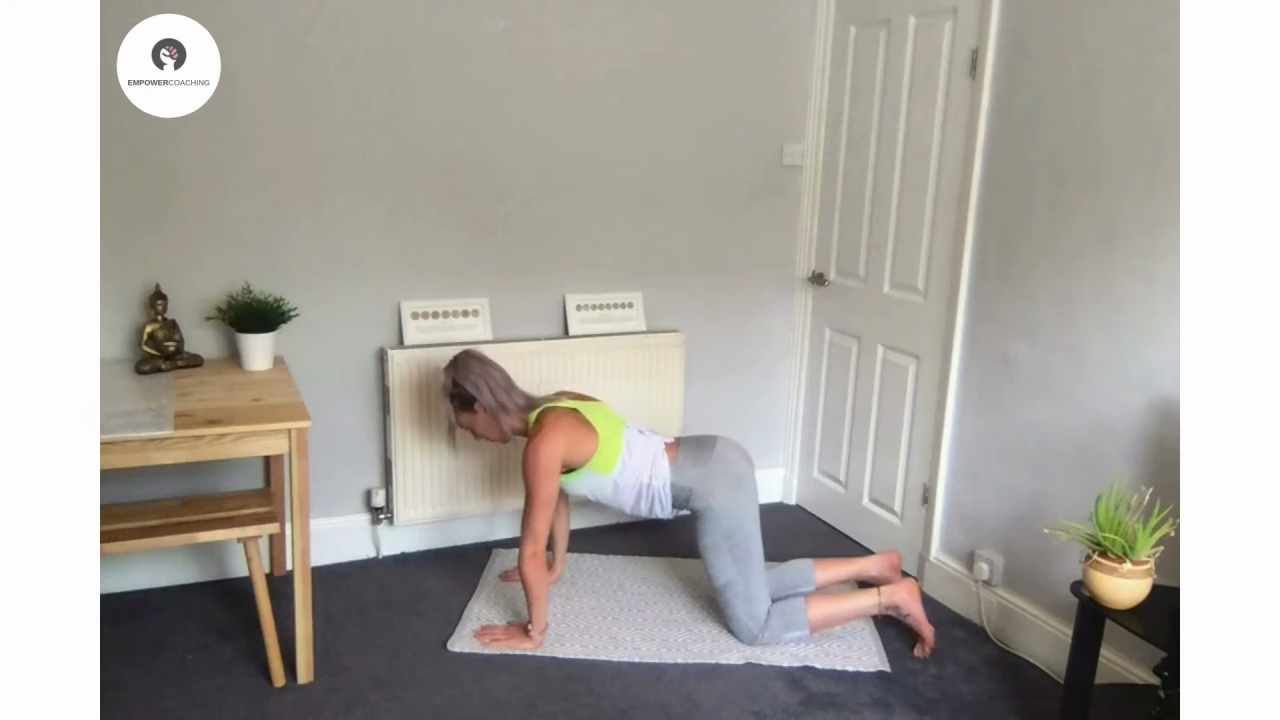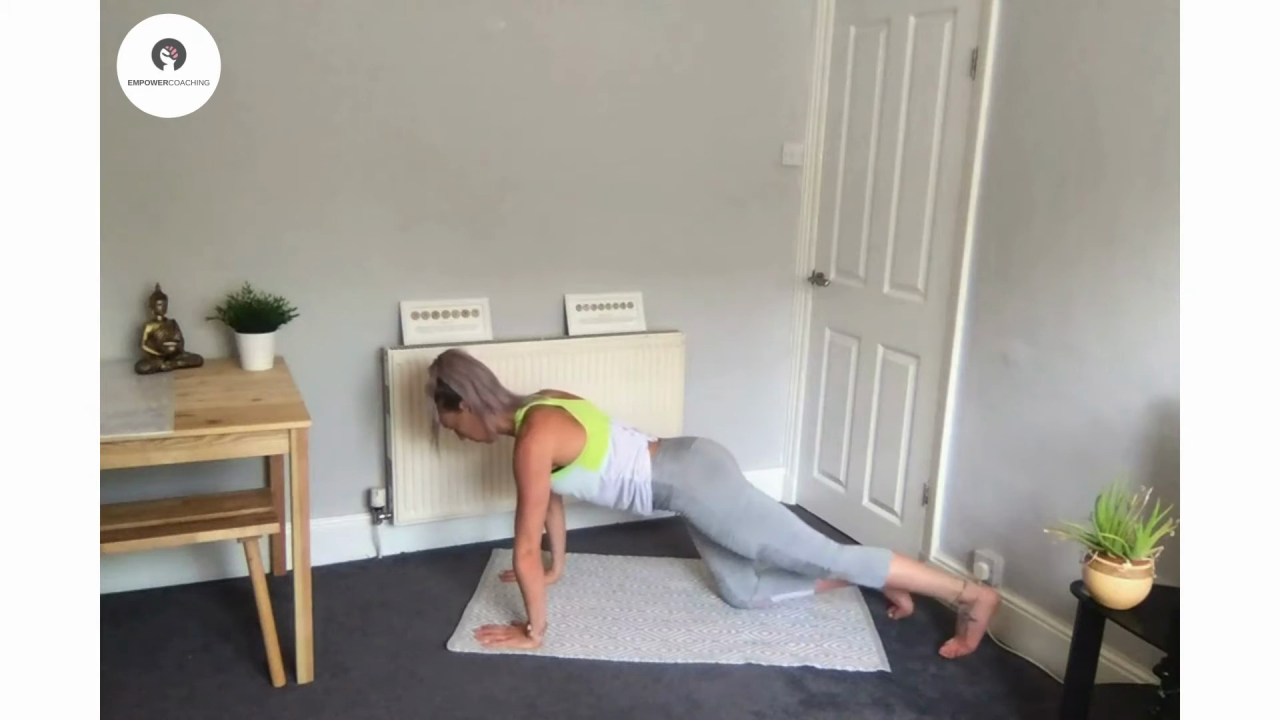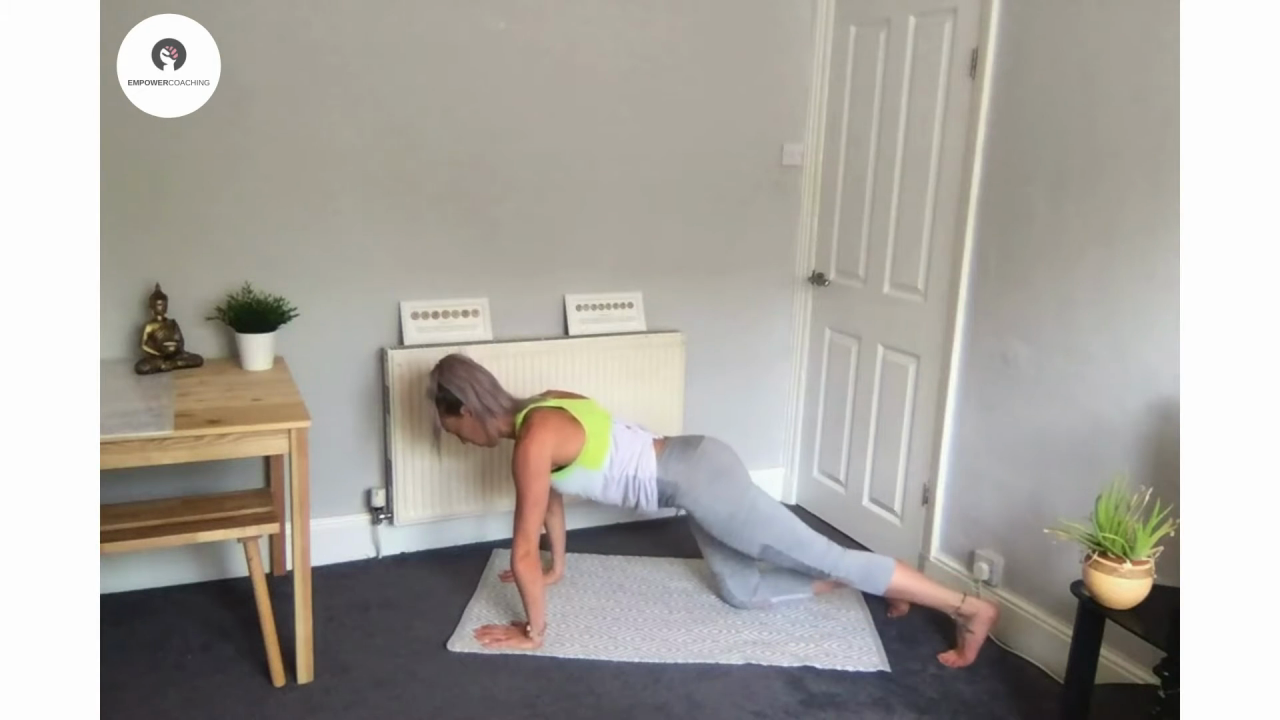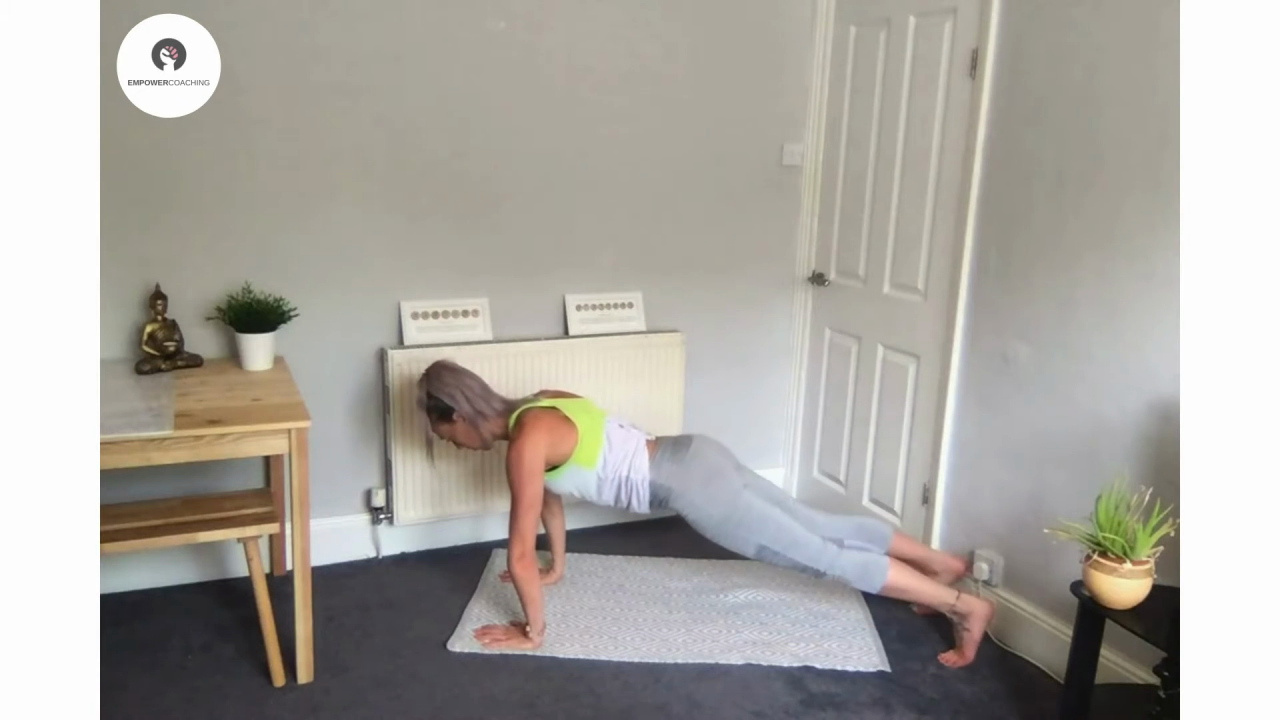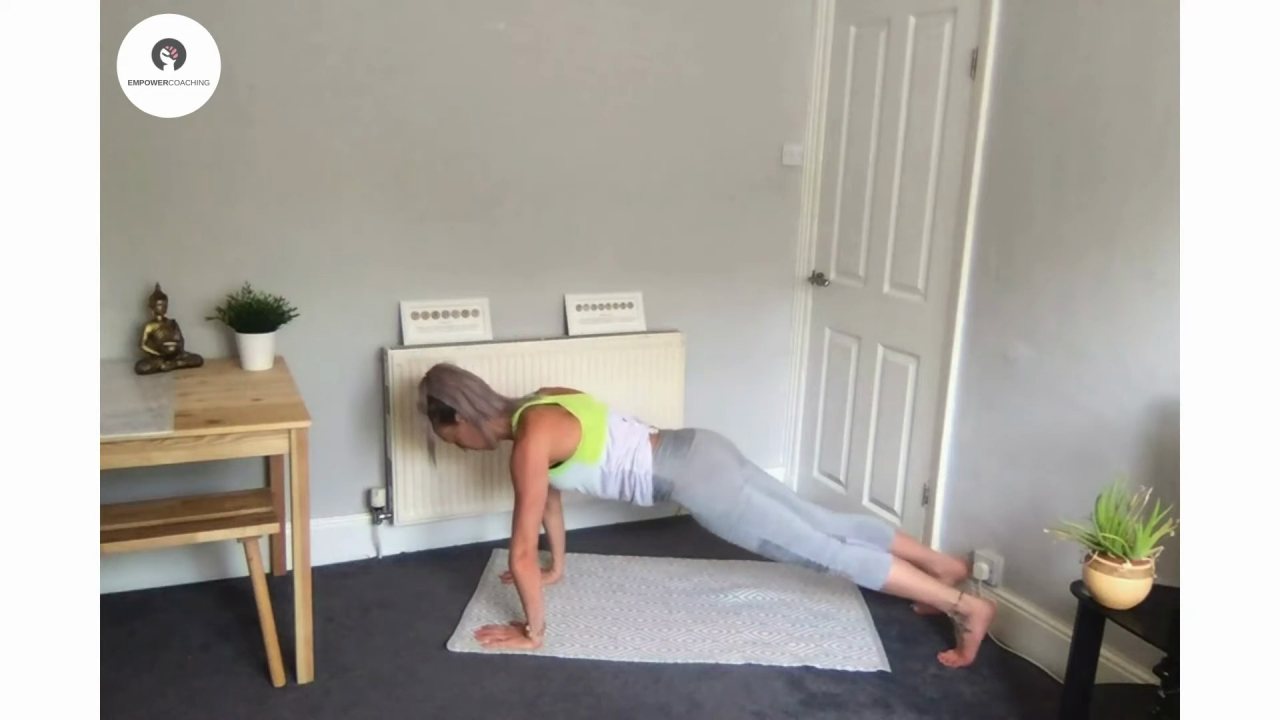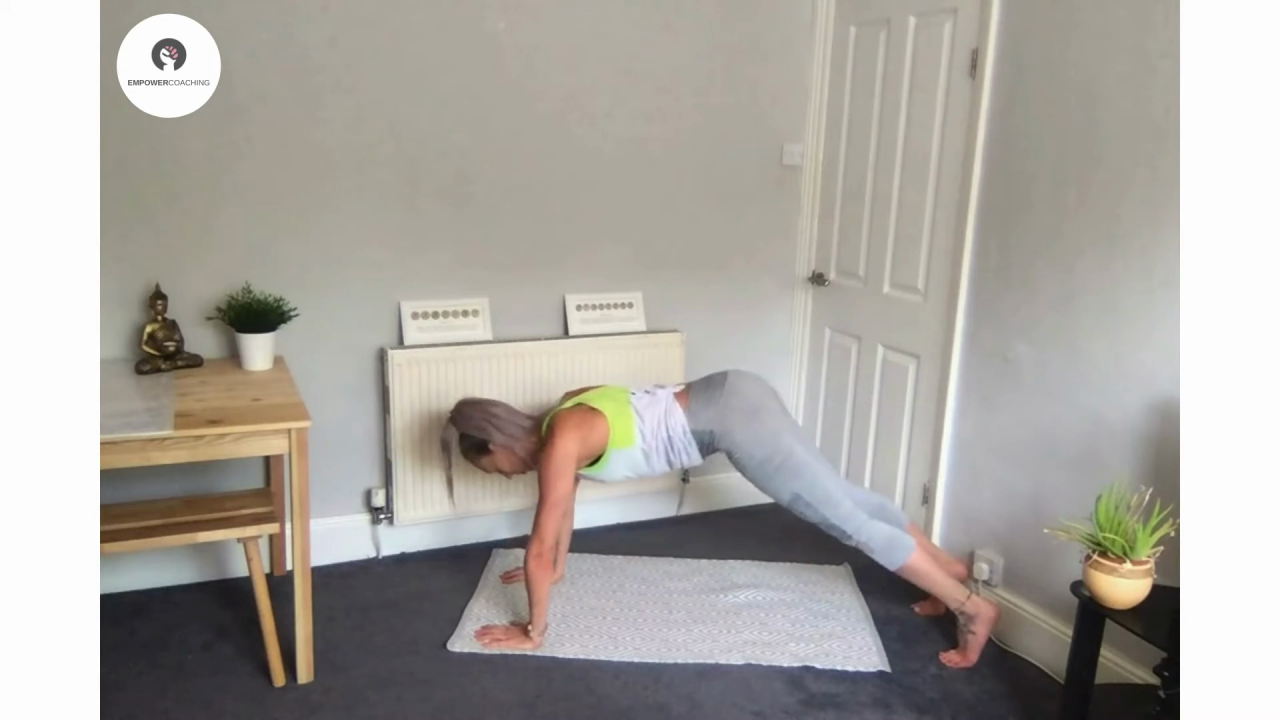
dt=0.7s
person 1, frame 1
left shoulder: (543, 442)
right shoulder: (557, 407)
left elbow: (531, 550)
right elbow: (560, 495)
left wrist: (534, 630)
right wrist: (556, 568)
left hip: (713, 484)
right hip: (715, 462)
left knee: (753, 626)
right knee: (750, 587)
left ankle: (891, 596)
right ankle: (873, 565)
person 1, frame 2
left shoulder: (531, 440)
right shoulder: (542, 404)
left elbow: (524, 548)
right elbow: (554, 494)
left wrist: (533, 630)
right wrist: (556, 568)
left hip: (695, 482)
right hip: (692, 465)
left knee: (821, 555)
right knee: (743, 592)
left ankle: (971, 596)
right ankle: (875, 580)
person 1, frame 3
left shoulder: (532, 440)
right shoulder: (544, 406)
left elbow: (522, 550)
right elbow: (553, 494)
left wrist: (533, 630)
right wrist: (556, 568)
left hip: (699, 481)
right hip: (698, 462)
left knee: (822, 557)
right knee: (741, 591)
left ankle: (969, 609)
right ankle: (874, 580)
person 1, frame 4
left shoulder: (524, 443)
right shoulder: (539, 406)
left elbow: (520, 553)
right elbow: (552, 492)
left wrist: (533, 631)
right wrist: (556, 568)
left hip: (693, 486)
right hip: (696, 458)
left knee: (822, 556)
right knee: (821, 527)
left ankle: (965, 606)
right ankle: (943, 563)
person 1, frame 5
left shoulder: (529, 440)
right shoulder: (541, 403)
left elbow: (522, 551)
right elbow: (551, 492)
left wrist: (533, 630)
right wrist: (557, 567)
left hip: (694, 479)
right hip: (698, 453)
left knee: (826, 551)
right knee: (825, 523)
left ankle: (966, 606)
right ankle: (945, 567)
person 1, frame 6
left shoulder: (559, 444)
right shoulder: (563, 420)
left elbow: (539, 548)
right elbow: (565, 499)
left wrist: (534, 631)
right wrist: (554, 569)
left hip: (735, 415)
right hip: (732, 396)
left knee: (849, 520)
right knee: (847, 498)
left ankle: (972, 608)
right ankle: (948, 568)
